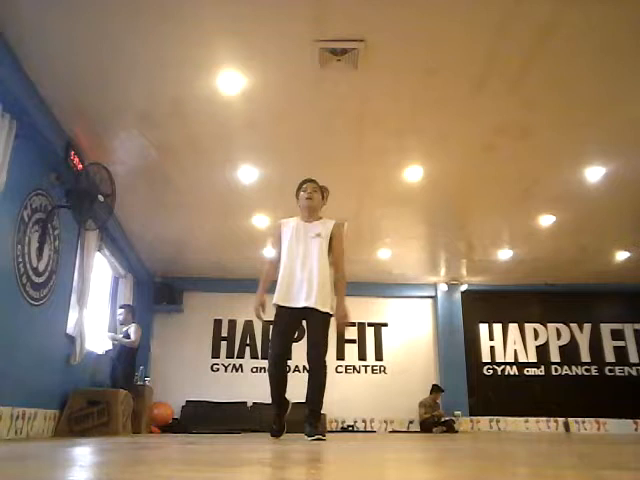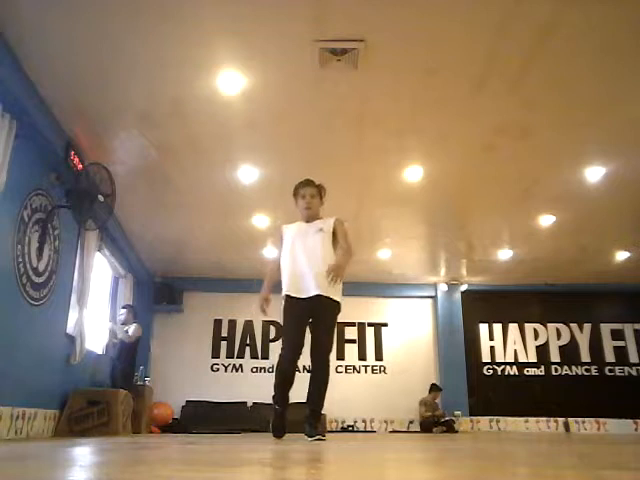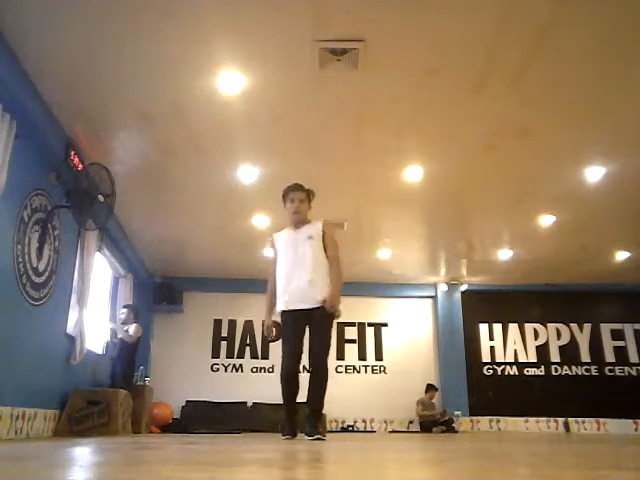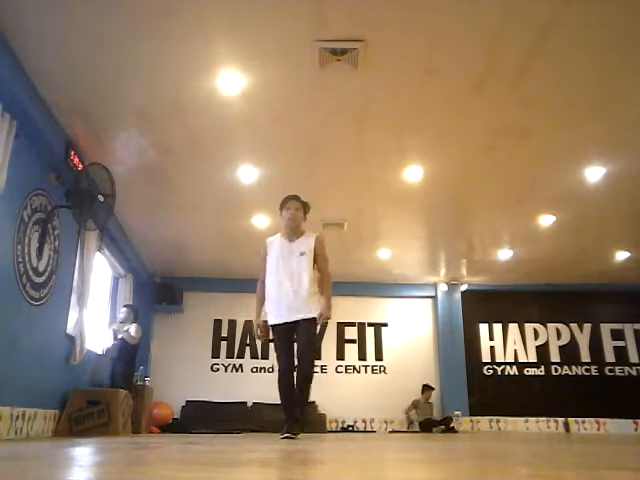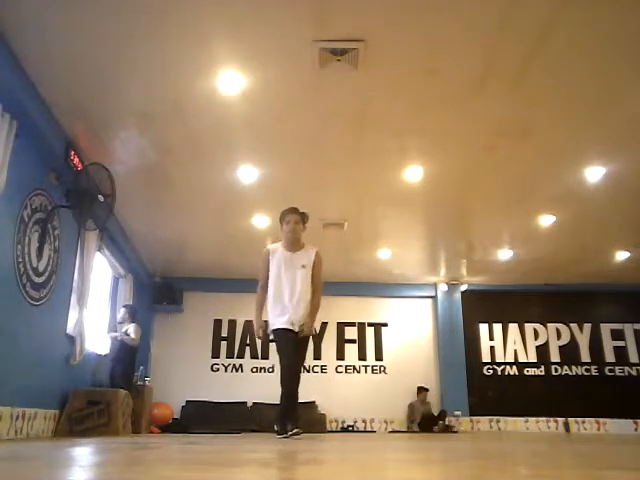
dt=0.5s
person 1, frame 1
left shoulder: (332, 227)
right shoulder: (284, 226)
left elbow: (338, 265)
right elbow: (273, 262)
left wrist: (341, 302)
right wrist: (261, 293)
left hip: (319, 301)
right hip: (287, 300)
left knee: (316, 360)
right knee: (277, 356)
left ankle: (313, 422)
right ankle: (280, 409)
person 1, frame 2
left shoulder: (333, 224)
right shoulder: (286, 231)
left elbow: (345, 248)
right elbow: (277, 262)
left wrist: (341, 263)
right wrist: (265, 289)
left hip: (326, 294)
right hip: (295, 294)
left knee: (320, 357)
right knee: (290, 352)
left ankle: (313, 421)
right ankle: (280, 405)
person 1, frame 3
left shoulder: (322, 228)
right shoulder: (277, 239)
left elbow: (334, 262)
right elbow: (273, 278)
left wrist: (336, 292)
right wrist: (268, 313)
left hip: (320, 303)
right hip: (290, 306)
left knee: (318, 361)
right knee: (289, 363)
left ankle: (314, 422)
right ankle: (290, 420)
person 1, frame 4
left shoulder: (314, 241)
right shoulder: (270, 244)
left elbow: (325, 274)
right elbow: (262, 281)
left wrist: (327, 303)
right wrist: (258, 315)
left hip: (307, 311)
right hip: (278, 315)
left knee: (306, 361)
right knee: (285, 367)
left ankle: (300, 413)
right ankle: (290, 422)
person 1, frame 5
left shoulder: (313, 255)
right shoulder: (270, 253)
left elbow: (316, 291)
right elbow: (262, 286)
left wrist: (310, 319)
right wrist: (258, 317)
left hip: (302, 323)
right hip: (279, 321)
left knee: (293, 371)
right knee: (289, 369)
left ankle: (282, 421)
right ankle: (292, 421)
